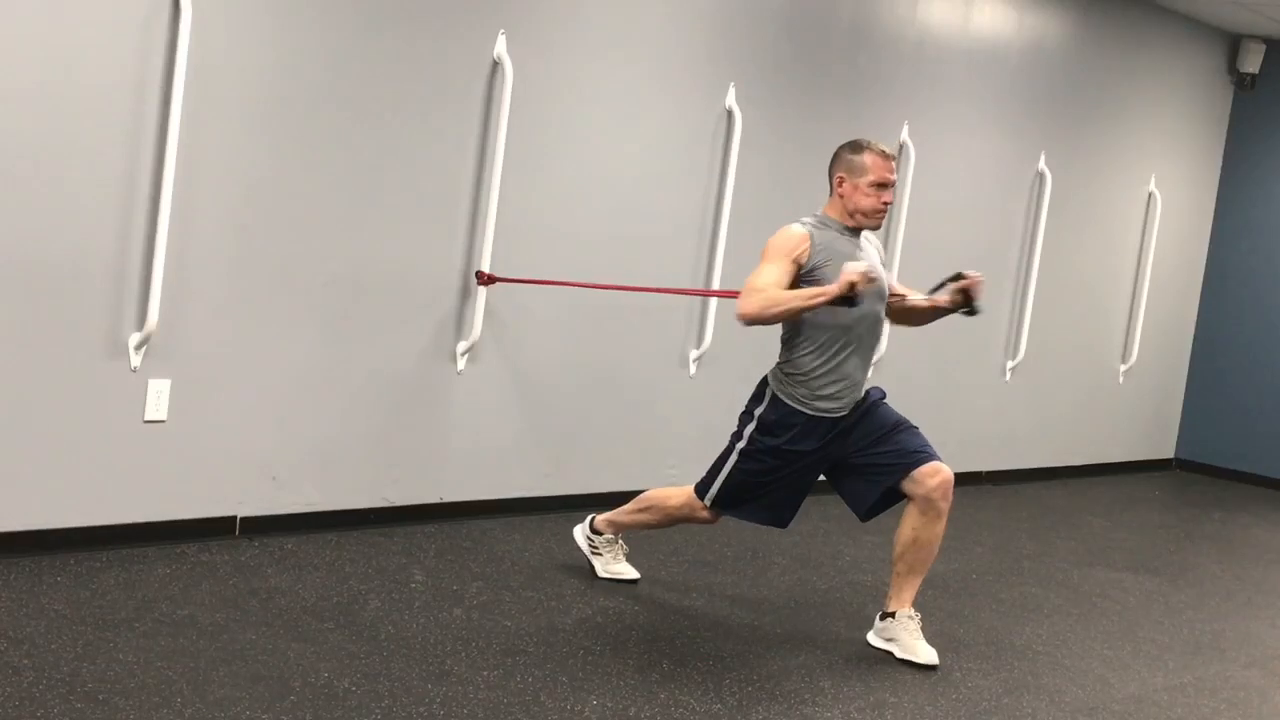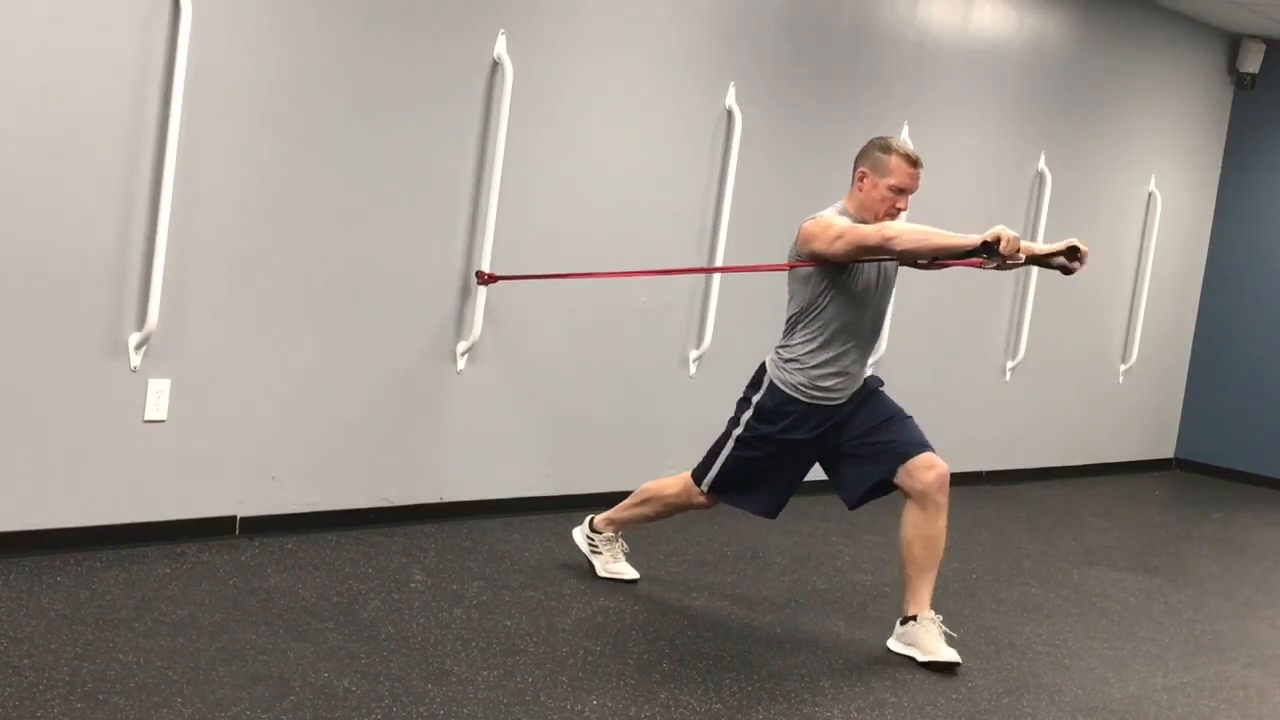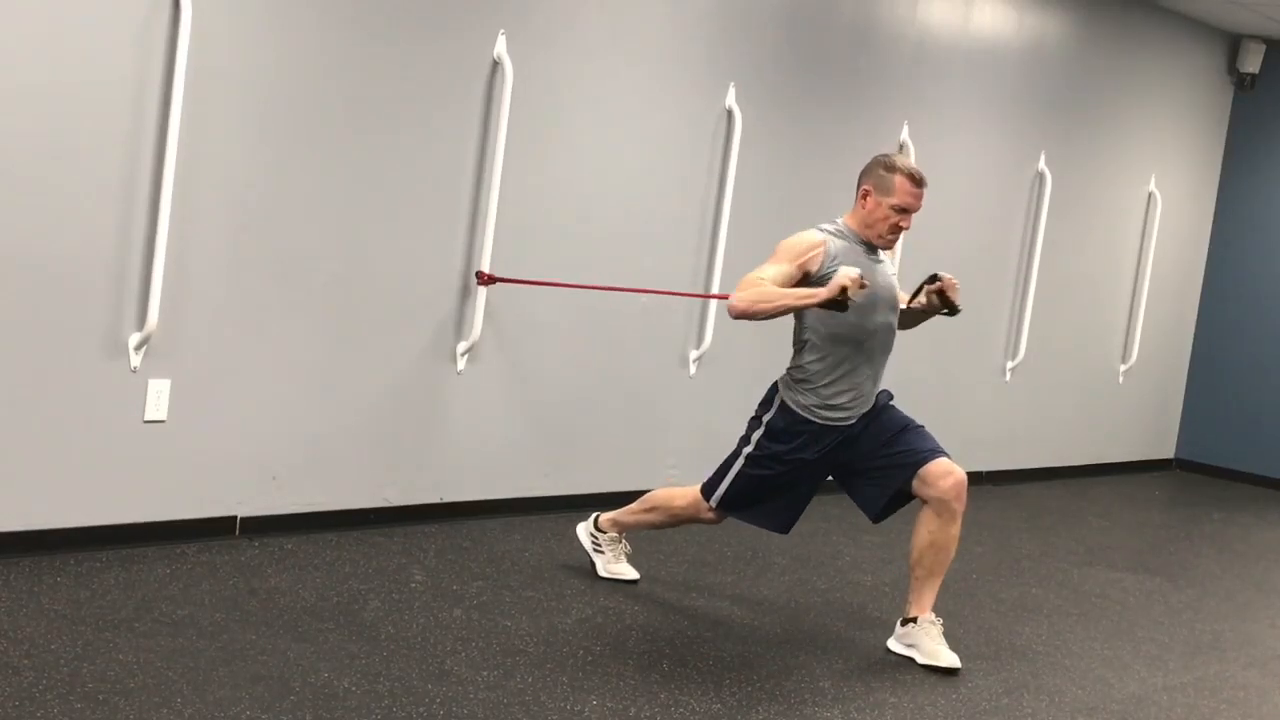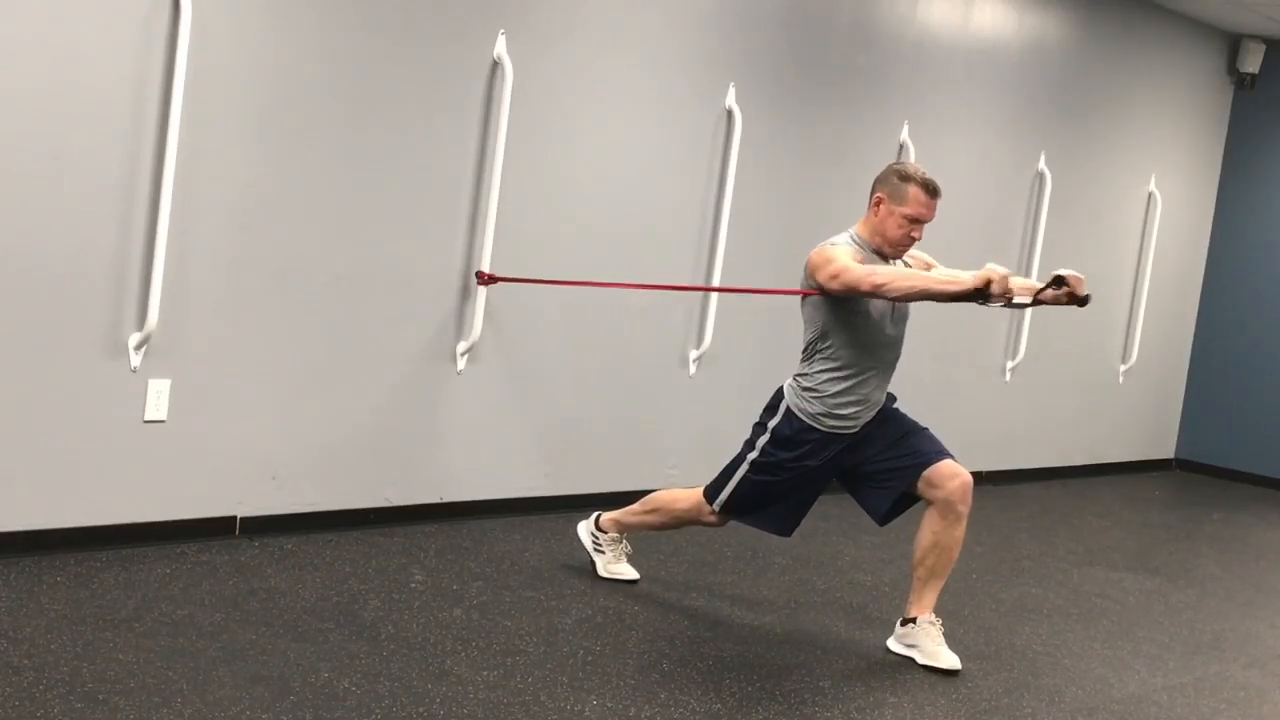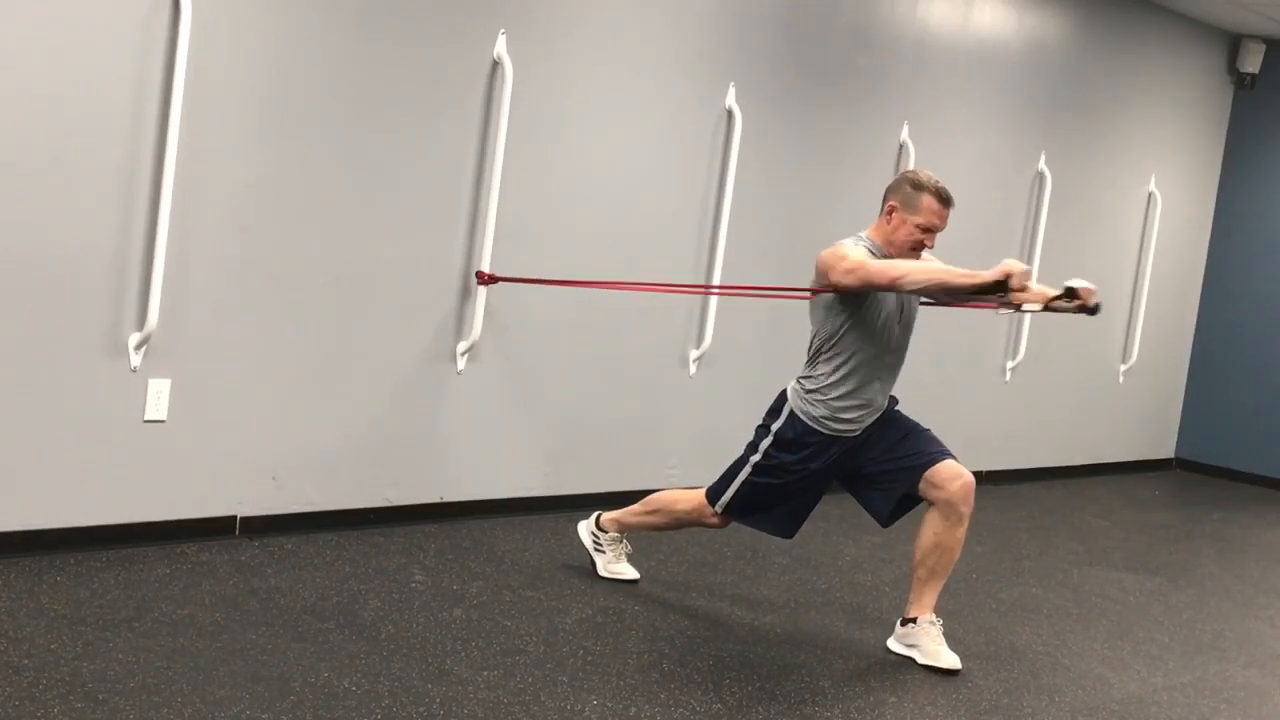
dt=1s
person 1, frame 1
left shoulder: (870, 246)
right shoulder: (796, 239)
left elbow: (900, 310)
right elbow: (752, 308)
left wrist: (946, 301)
right wrist: (832, 290)
left hip: (857, 410)
right hip: (790, 414)
left knee: (935, 484)
right knee: (705, 506)
left ankle: (897, 619)
right ankle: (601, 530)
person 1, frame 2
left shoulder: (892, 233)
right shoulder: (821, 230)
left elbow: (949, 251)
right elbow: (885, 240)
left wrist: (1040, 251)
right wrist: (979, 240)
left hip: (852, 397)
right hip: (786, 399)
left knee: (930, 479)
right knee: (703, 492)
left ankle: (916, 623)
right ankle: (601, 529)
person 1, frame 3
left shoulder: (881, 256)
right shoulder: (814, 245)
left elbow: (897, 318)
right elbow: (742, 302)
left wrist: (929, 303)
right wrist: (822, 294)
left hip: (868, 415)
right hip: (801, 419)
left knee: (948, 486)
right knee: (711, 506)
left ankle: (916, 626)
right ankle: (604, 527)
person 1, frame 4
left shoulder: (908, 261)
right shoulder: (833, 255)
left elbow: (976, 283)
right elbow: (874, 283)
left wrist: (1043, 292)
right wrist: (966, 282)
left hip: (870, 419)
right hip: (805, 423)
left knee: (953, 487)
right knee: (713, 509)
left ankle: (916, 626)
right ankle: (605, 527)
person 1, frame 5
left shoulder: (916, 263)
right shoulder: (842, 258)
left elbow: (977, 288)
right elbow: (894, 277)
left wrist: (1053, 295)
right wrist: (990, 276)
left hip: (873, 421)
right hip: (810, 425)
left knee: (955, 487)
right knee: (715, 511)
left ankle: (916, 625)
right ankle: (607, 527)
